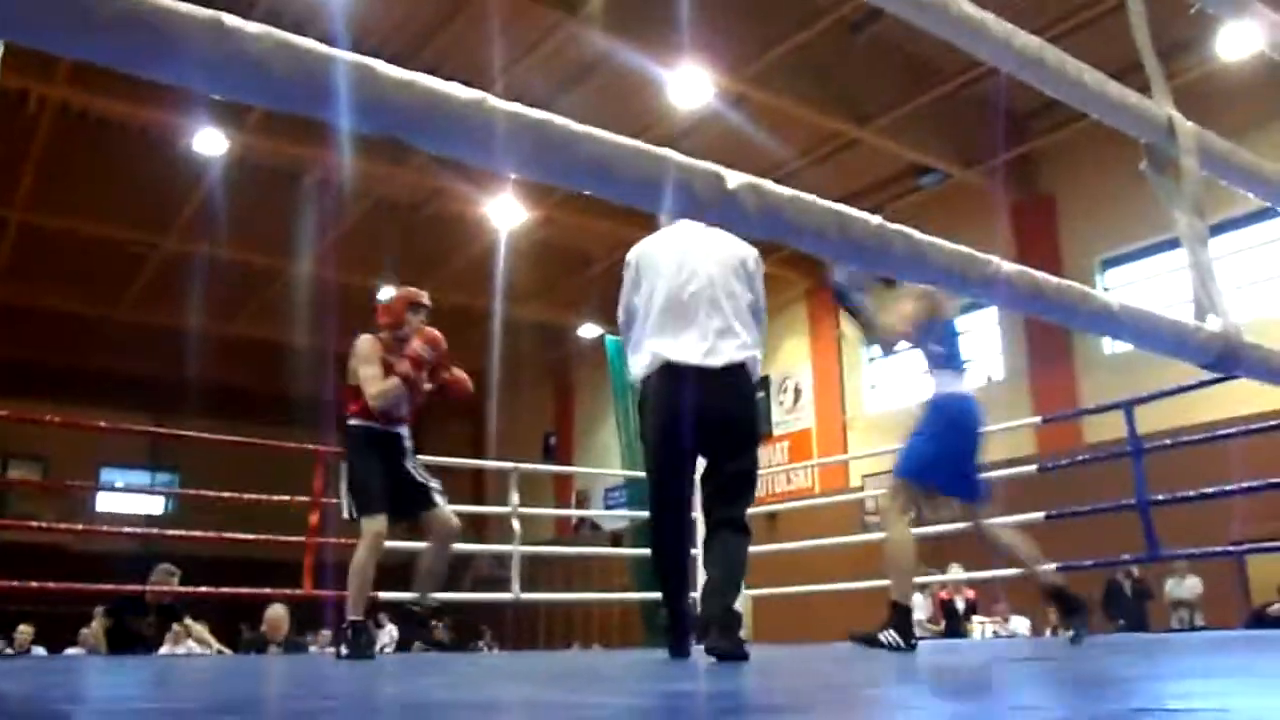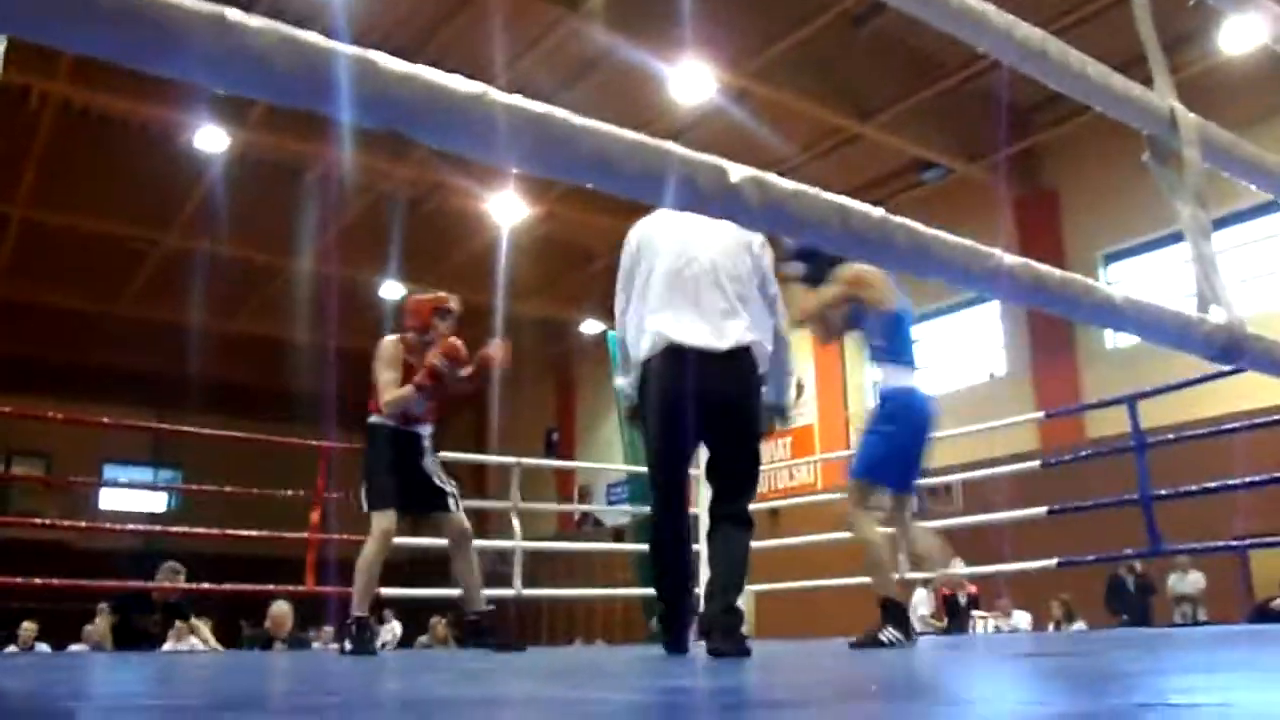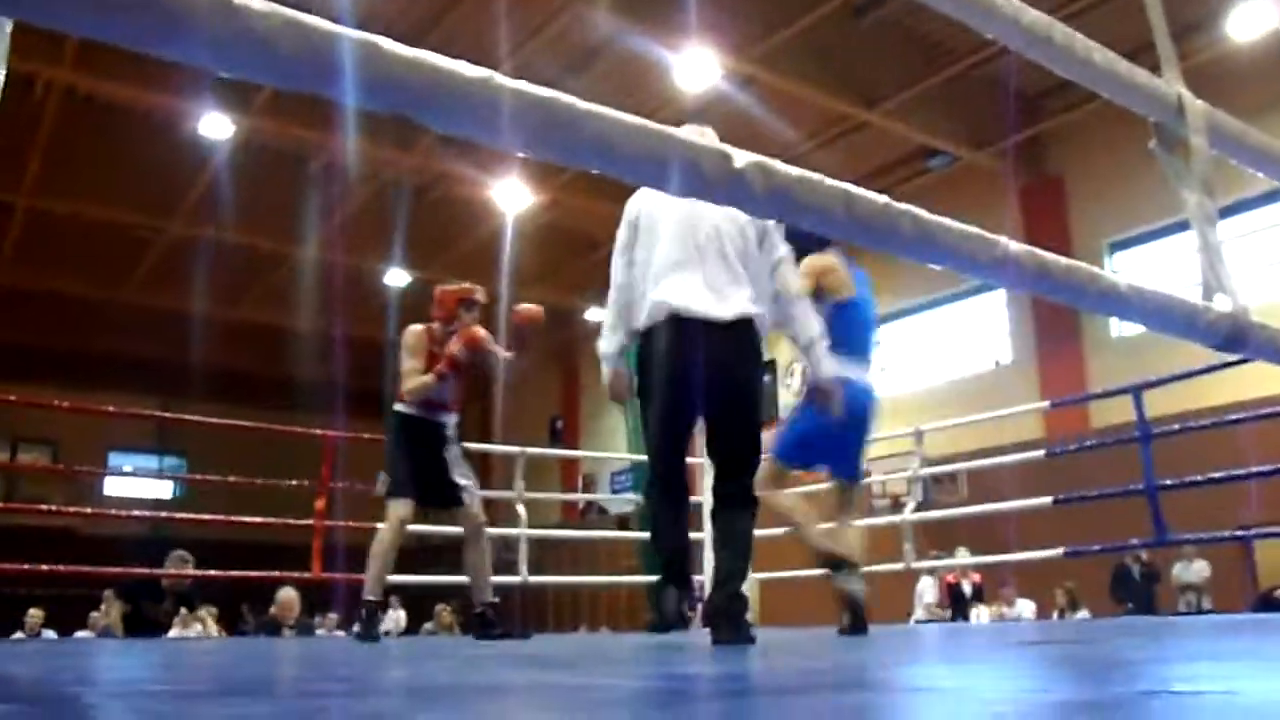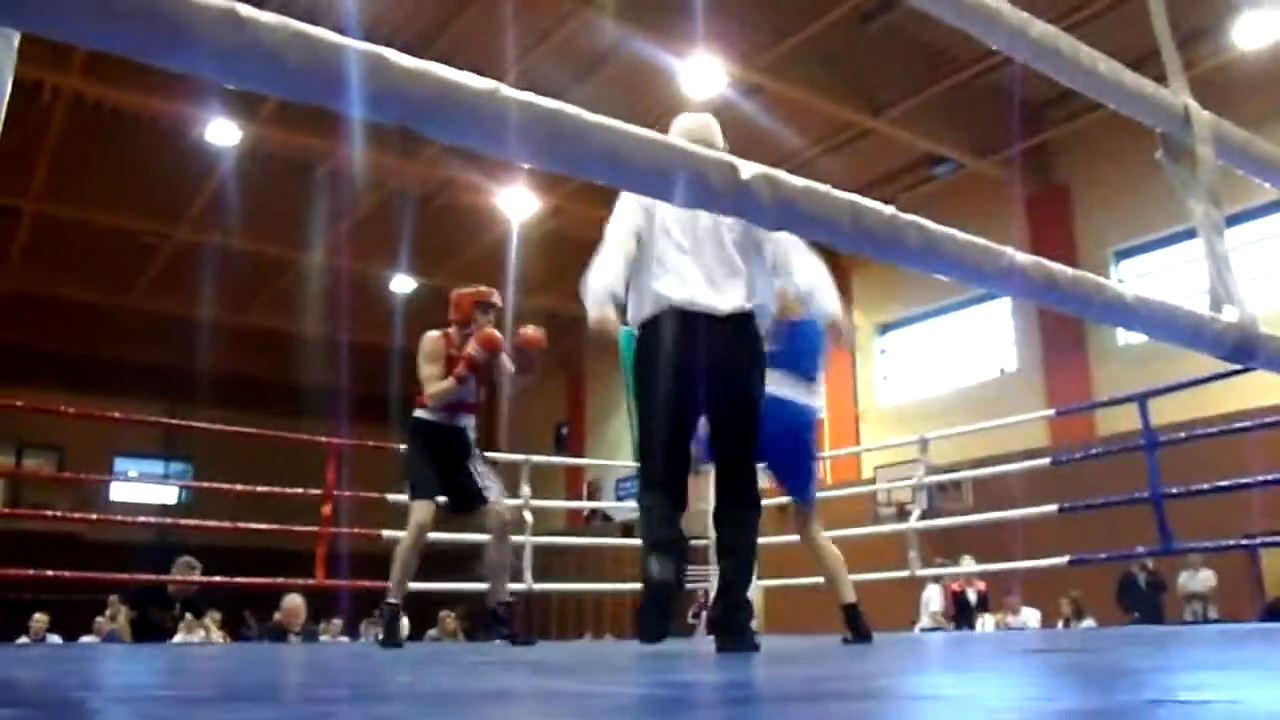
dt=0.1s
person 1, frame 1
left shoulder: (643, 253)
right shoulder: (741, 252)
left elbow: (628, 326)
right elbow: (756, 324)
left hip: (665, 385)
right hip: (729, 384)
left knee: (669, 511)
right knee: (728, 511)
left ankle: (678, 629)
right ankle: (718, 620)
person 1, frame 2
left shoulder: (646, 232)
right shoulder: (746, 235)
left elbow: (627, 318)
right elbow: (773, 318)
left wrist: (630, 390)
right wrist: (776, 394)
left hip: (666, 370)
right hip: (734, 373)
left knee: (669, 502)
right knee: (732, 506)
left ankle: (677, 619)
right ankle: (721, 620)
person 1, frame 3
left shoulder: (648, 200)
left elbow: (624, 282)
right elbow: (785, 282)
left wrist: (613, 356)
right wrist: (818, 356)
left hip: (668, 342)
right hip: (735, 344)
left knee: (666, 474)
right knee: (734, 483)
left ankle: (674, 584)
right ankle: (727, 608)
person 1, frame 4
left shoulder: (643, 186)
left elbow: (617, 246)
left wrist: (600, 300)
left hip: (666, 334)
right hip: (733, 336)
left knee: (662, 472)
right knee: (736, 481)
left ankle: (661, 562)
person 2, frame 1
left shoulder: (917, 287)
right shoulder: (922, 297)
left elbow: (889, 334)
right elbow: (888, 335)
left wrist: (853, 296)
right wrist: (855, 303)
left hip: (948, 407)
right hip: (957, 406)
left knee: (896, 507)
right knee: (980, 519)
left ankle: (900, 625)
right ankle: (1061, 595)
person 2, frame 2
left shoulder: (858, 276)
right shoulder: (885, 290)
left elbow: (804, 314)
right elbow: (829, 331)
left wrist: (795, 279)
right wrist: (811, 282)
left hip: (896, 402)
right hip: (915, 403)
left knee: (856, 508)
right knee: (899, 516)
left ankle: (895, 619)
person 2, frame 3
left shoulder: (819, 264)
right shoulder: (857, 277)
right hip: (859, 393)
left knee: (767, 483)
right knee: (846, 507)
left ankle: (837, 559)
person 2, frame 4
left shoulder: (777, 289)
right shoulder: (820, 295)
left hip: (769, 401)
right hip: (804, 414)
right knee: (808, 524)
right ankle: (854, 617)
person 3, frame 1
left shoulder: (416, 350)
right shoulder: (368, 345)
right elbow: (377, 398)
left wrist: (441, 381)
right wrist: (412, 366)
left hip: (398, 446)
right hip: (365, 442)
left knee: (447, 527)
right knee: (375, 532)
left ankle: (422, 611)
right ankle: (353, 630)
person 3, frame 2
left shoulder: (445, 350)
right shoulder: (392, 346)
left elbow: (460, 387)
right elbow: (388, 404)
left wrist: (482, 367)
right wrist: (427, 377)
left hip: (420, 446)
right hip: (387, 442)
left knee: (461, 530)
right knee: (383, 530)
left ankle: (478, 622)
right ankle: (358, 627)
person 3, frame 3
left shoulder: (471, 339)
right shoulder: (417, 335)
left elbow: (507, 364)
right elbow: (410, 392)
right wrist: (448, 365)
left hip: (443, 436)
right hip: (410, 430)
left knee: (476, 521)
right knee: (399, 517)
left ankle: (486, 615)
right ankle: (368, 610)
person 3, frame 4
left shoulder: (490, 341)
right shoulder: (435, 341)
left elbow: (512, 378)
right elbow: (432, 397)
left wrist: (524, 356)
right wrist: (467, 366)
left hip: (463, 439)
right hip: (431, 436)
left knee: (500, 520)
right knee: (420, 522)
left ankle: (500, 613)
right ankle: (391, 614)
